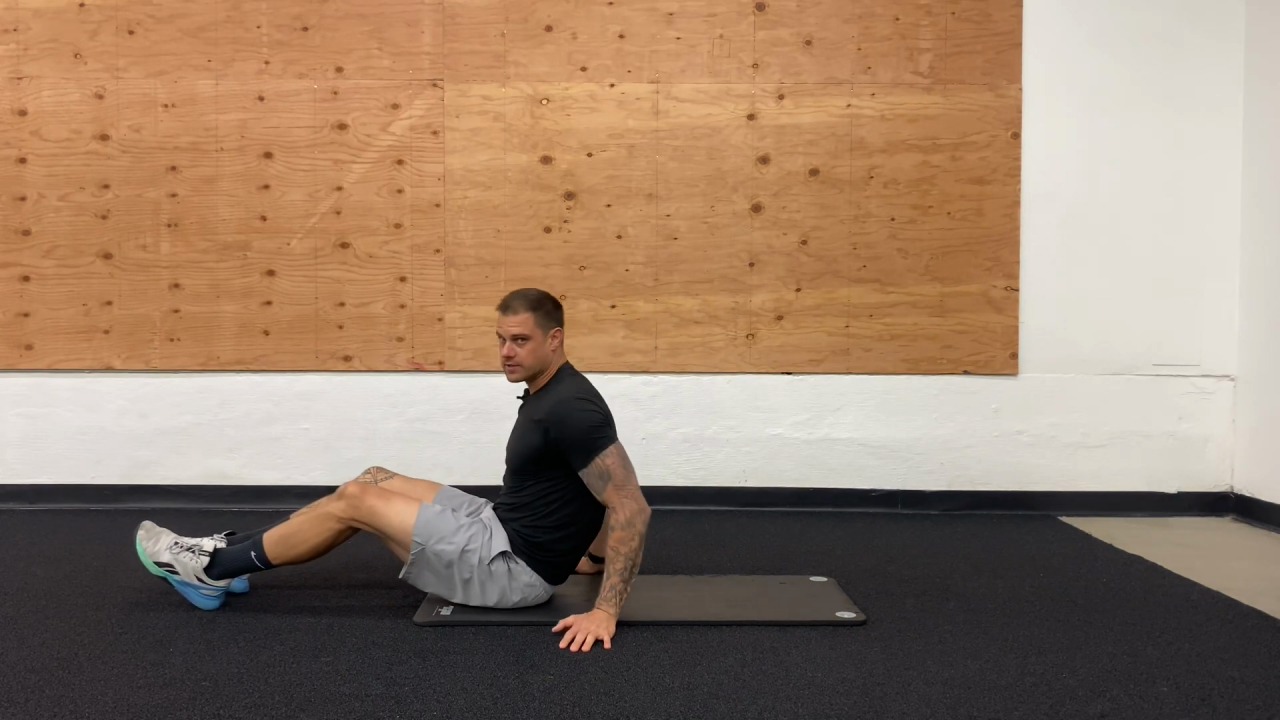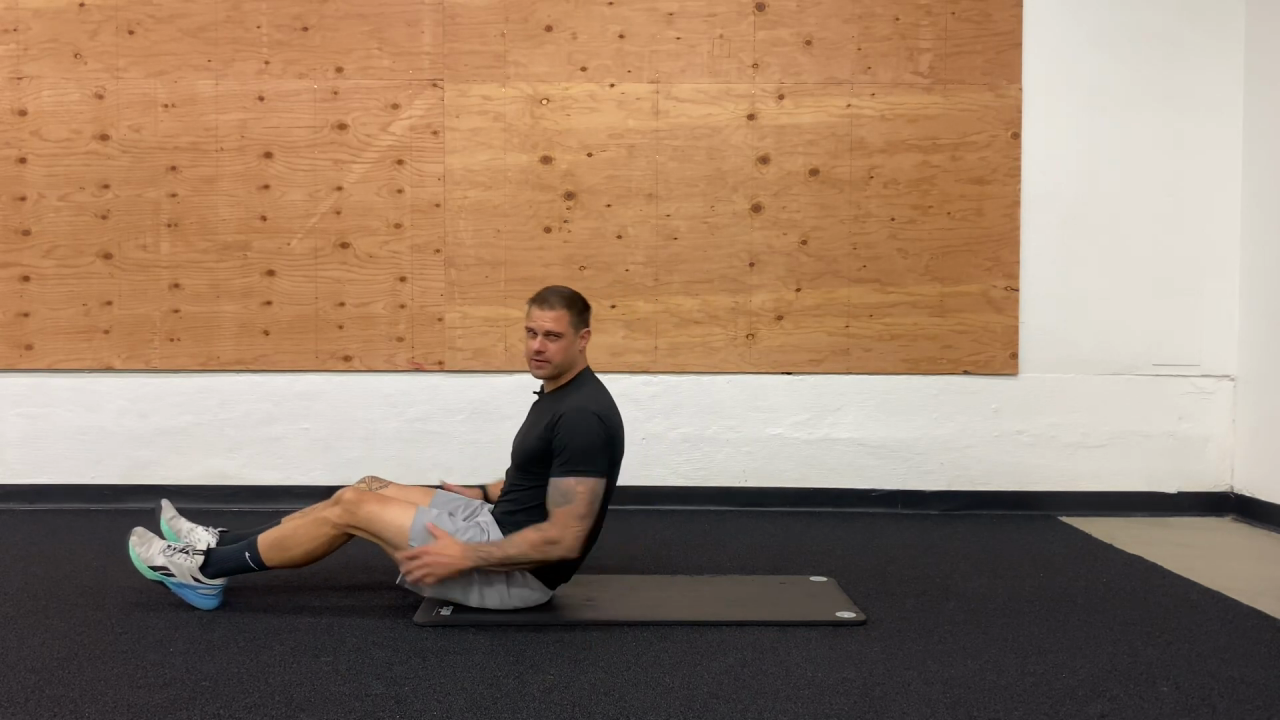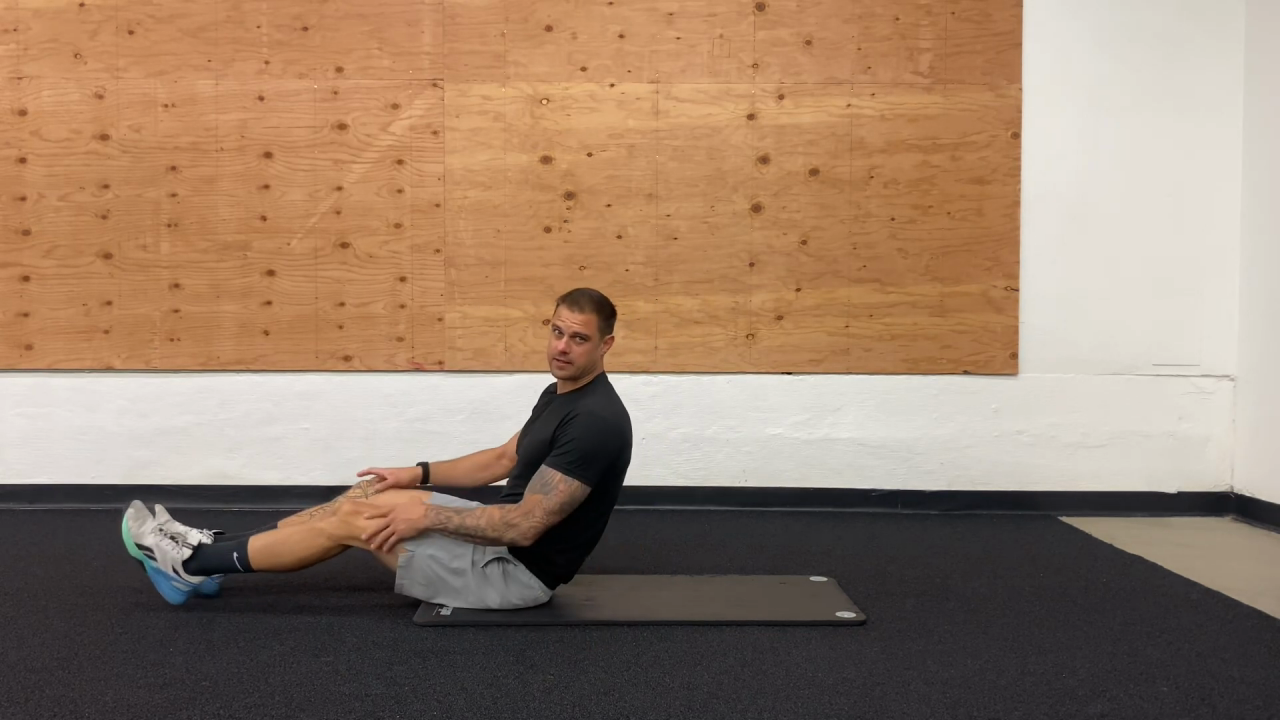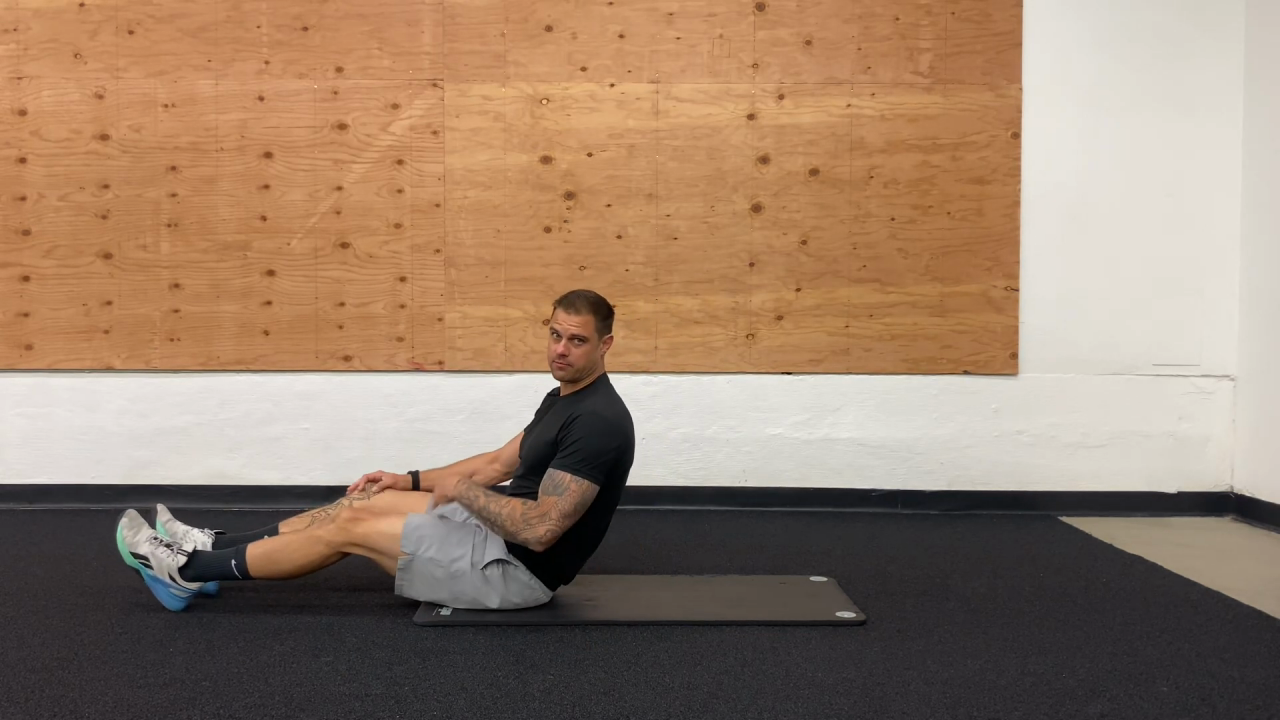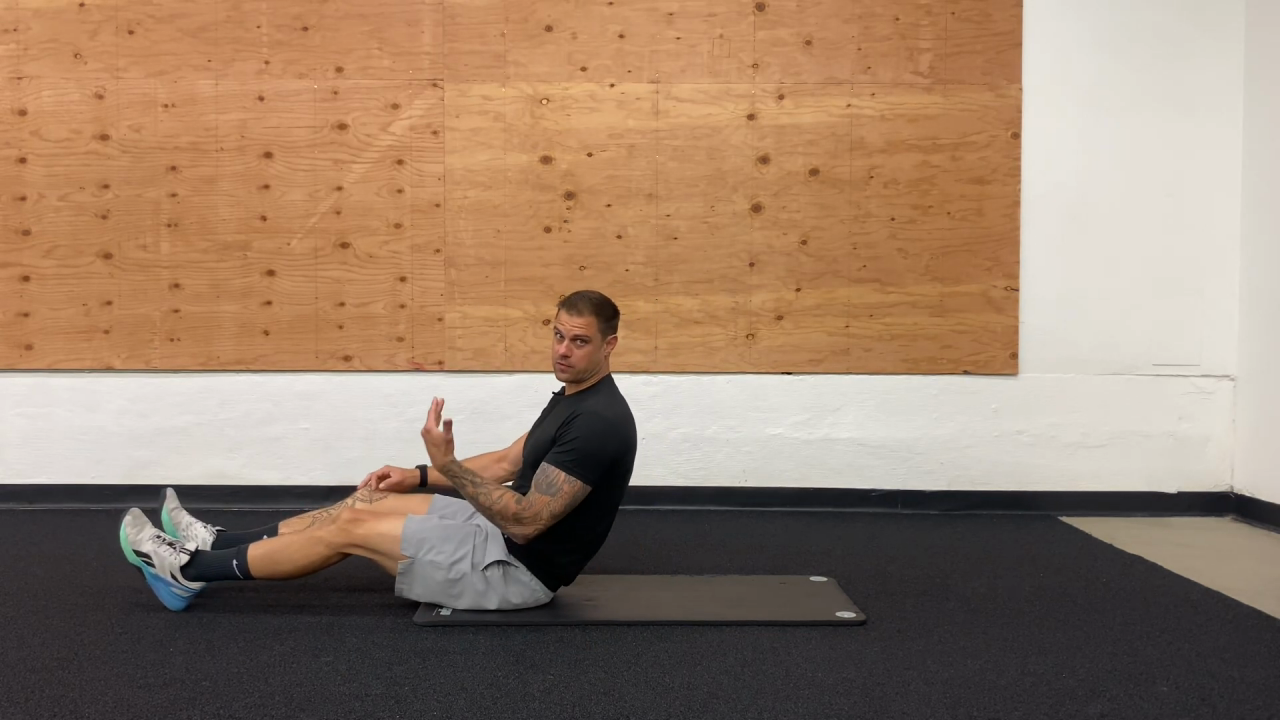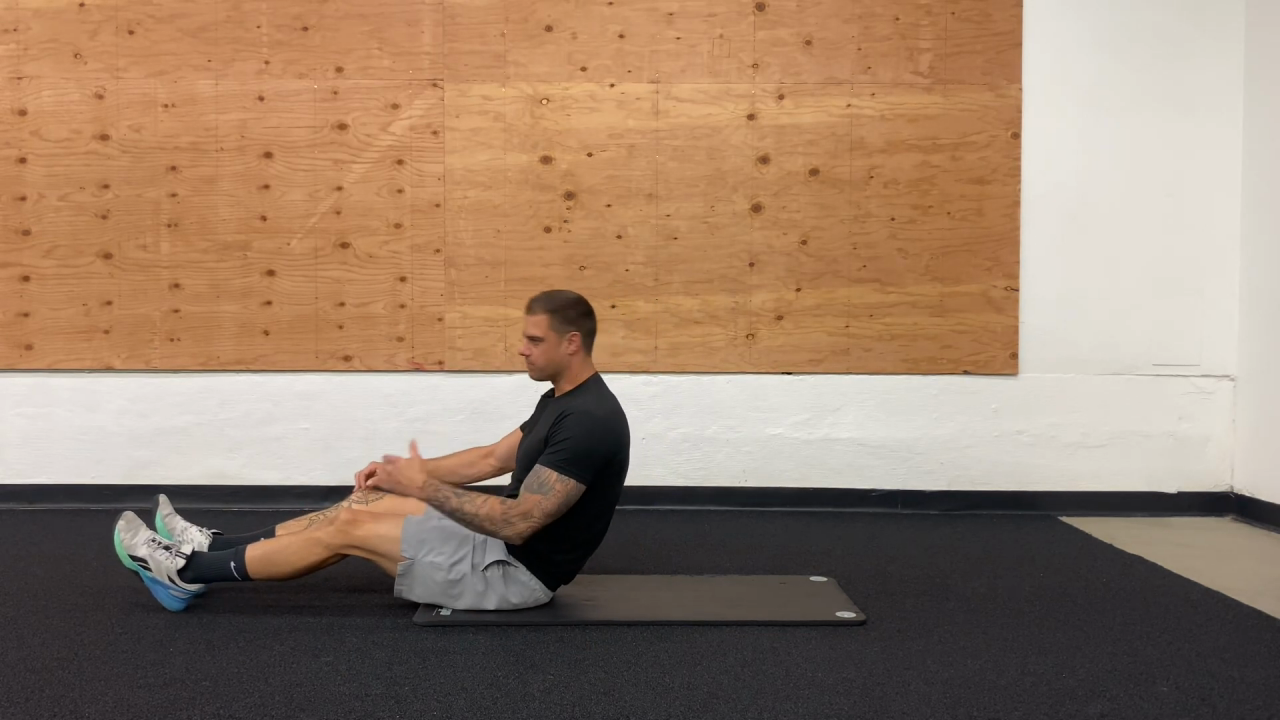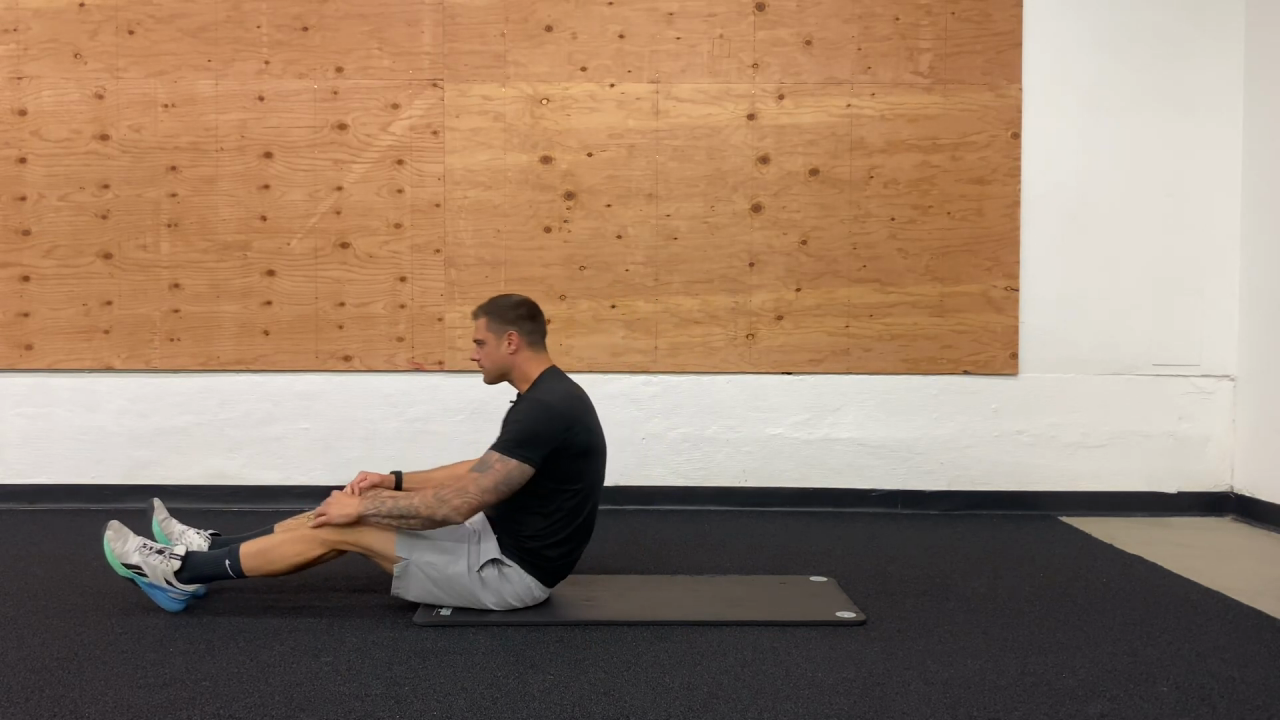
dt=0.3s
person 1, frame 1
left shoulder: (568, 408)
right shoulder: (550, 393)
left elbow: (632, 508)
right elbow: (604, 495)
left wrist: (605, 611)
right wrist: (589, 549)
left hip: (514, 567)
right hip: (504, 530)
left knee: (355, 501)
right knee: (374, 481)
left ankle: (213, 570)
right ankle: (229, 553)
person 1, frame 2
left shoulder: (581, 416)
right shoulder: (558, 392)
left elbow: (565, 540)
left wrist: (465, 558)
right wrist: (485, 496)
left hip: (518, 574)
right hip: (502, 529)
left knee: (353, 508)
right knee: (370, 491)
left ankle: (205, 569)
right ankle: (218, 546)
person 1, frame 3
left shoulder: (594, 421)
right shoulder: (561, 394)
left elbow: (523, 525)
right elbow: (507, 459)
left wrist: (427, 517)
right wrist: (419, 474)
left hip: (517, 570)
right hip: (507, 542)
left knee: (353, 521)
right knee: (365, 497)
left ankle: (192, 564)
right ankle: (211, 550)
person 1, frame 4
left shoulder: (597, 421)
right shoulder: (564, 398)
left elbow: (540, 530)
right elbow: (502, 463)
left wrist: (465, 492)
right wrist: (410, 481)
left hip: (517, 568)
right hip: (504, 536)
left knee: (351, 527)
right knee: (363, 500)
left ankle: (189, 571)
right ankle: (211, 548)
person 1, frame 5
left shoulder: (597, 422)
right shoulder: (573, 398)
left elbow: (524, 522)
right elbow: (509, 462)
left wrist: (448, 464)
right wrist: (418, 477)
left hip: (515, 569)
right hip: (504, 536)
left knee: (351, 528)
right knee: (367, 501)
left ankle: (189, 569)
right ankle: (213, 544)
person 1, frame 6
left shoulder: (587, 420)
right shoulder: (565, 400)
left elbow: (519, 523)
right elbow: (494, 458)
left wrist: (423, 487)
right wrist: (411, 470)
left hip: (518, 571)
right hip: (510, 544)
left knee: (349, 529)
right knee: (358, 508)
left ankle: (185, 572)
right ankle: (209, 548)
person 1, frame 7
left shoulder: (545, 409)
right shoulder: (547, 398)
left elbow: (457, 505)
right elbow: (482, 477)
left wrist: (364, 507)
right wrist: (393, 481)
left hip: (511, 570)
right hip: (505, 541)
left knee: (341, 528)
right knee: (344, 512)
left ankle: (183, 572)
right ankle: (207, 550)
